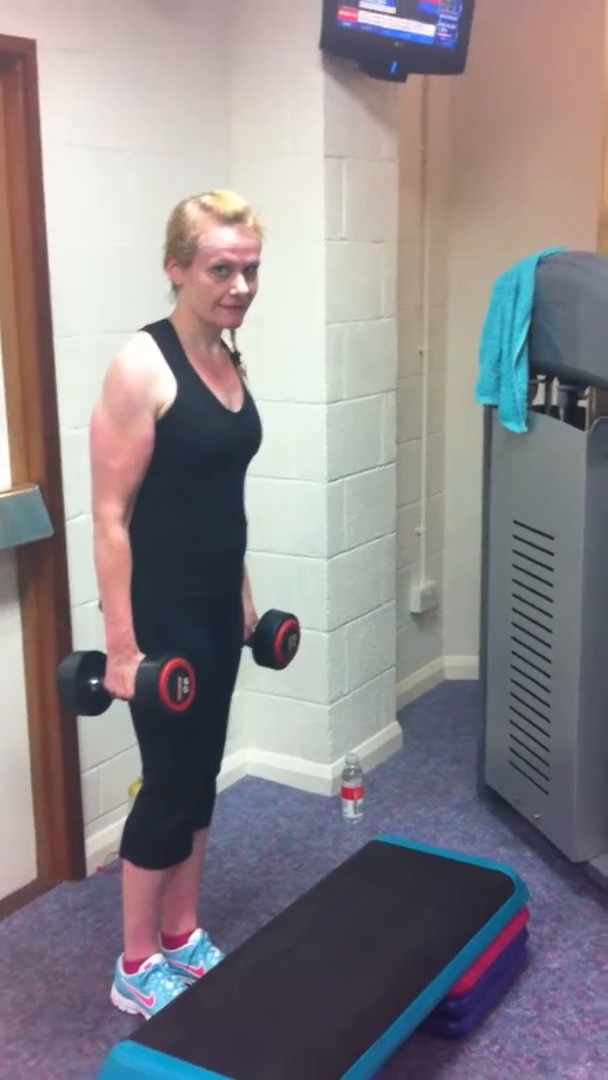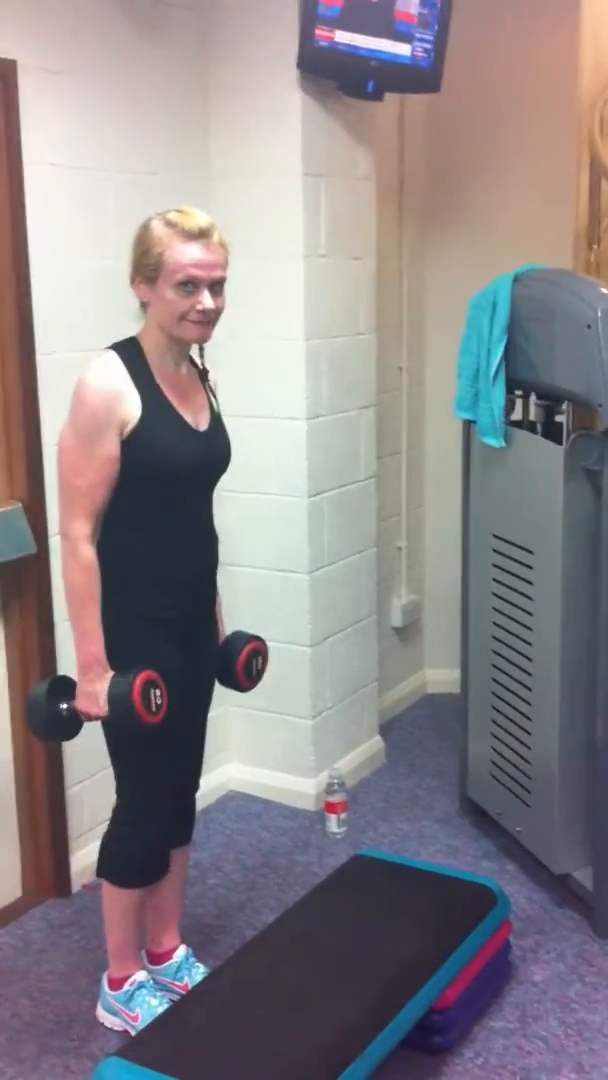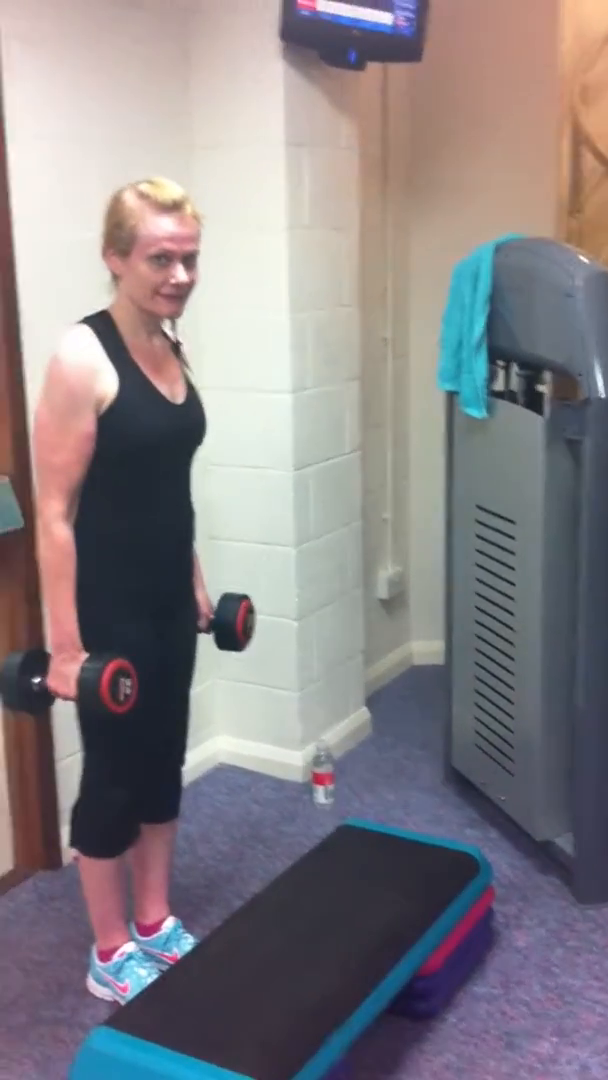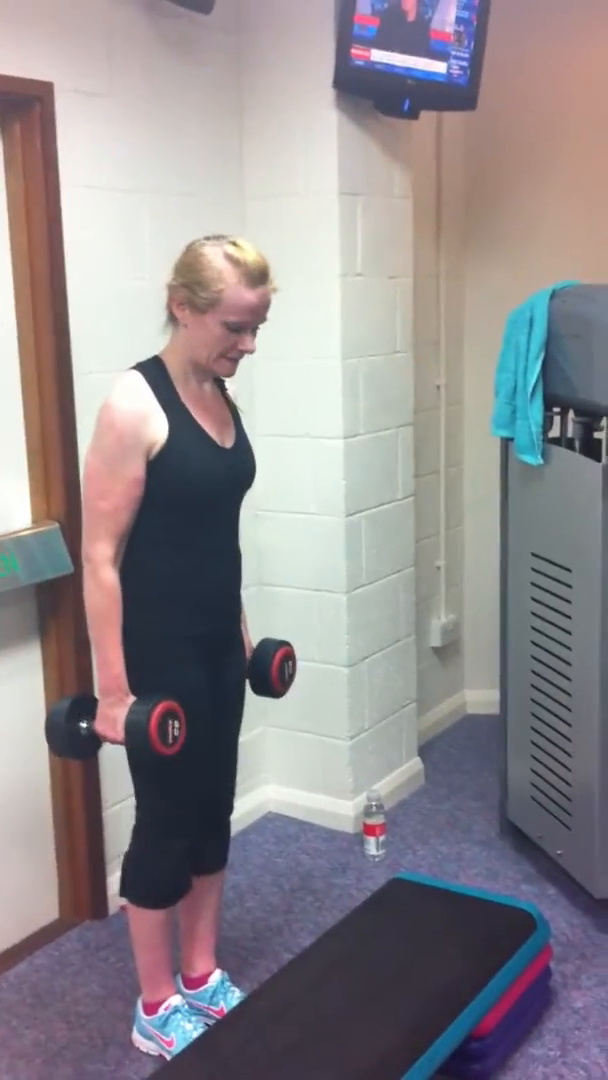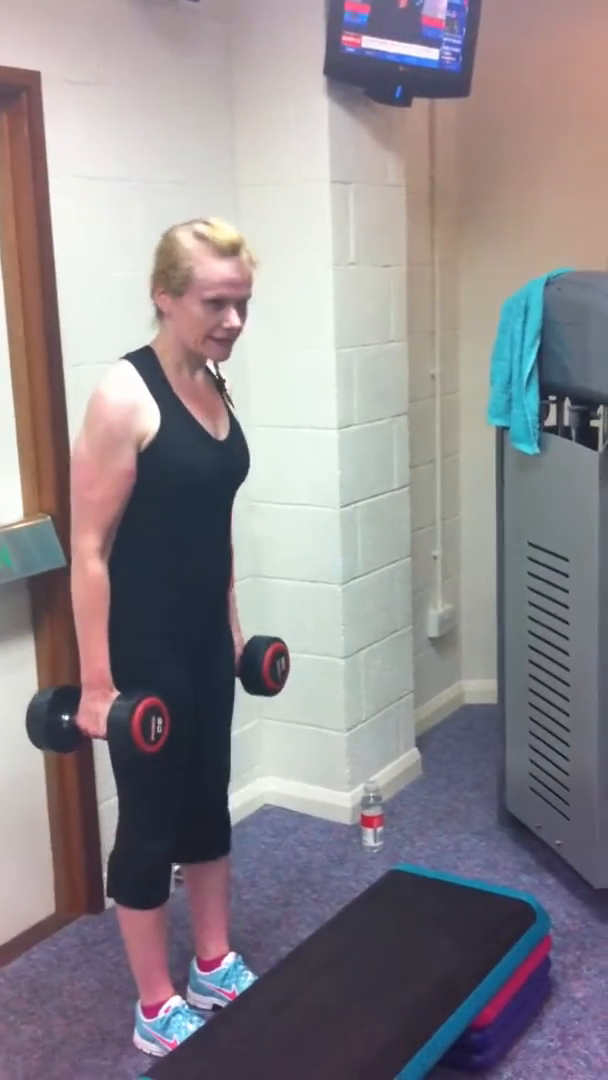
dt=1s
person 1, frame 1
left shoulder: (228, 358)
right shoulder: (141, 366)
right elbow: (110, 514)
left wrist: (244, 594)
right wrist: (121, 643)
left hip: (217, 603)
right hip: (160, 610)
left knee: (201, 773)
right knee: (169, 781)
left ankle: (183, 937)
right ankle: (136, 966)
person 1, frame 2
left shoulder: (199, 377)
right shoulder: (108, 384)
right elbow: (78, 533)
right wrist: (92, 662)
left hip: (191, 621)
right hip: (133, 627)
left knee: (179, 790)
right knee: (144, 800)
left ankle: (168, 952)
right ankle: (121, 983)
person 1, frame 3
left shoulder: (170, 349)
right shoulder: (82, 359)
right elbow: (54, 512)
left wrist: (196, 582)
right wrist: (64, 642)
left hip: (167, 599)
right hip: (108, 606)
left knee: (162, 762)
right knee: (114, 774)
left ankle: (155, 925)
right ankle: (110, 954)
person 1, frame 4
left shoulder: (219, 395)
right shoulder: (134, 404)
right elbow: (101, 557)
left wrist: (242, 629)
right wrist: (113, 686)
left hip: (219, 643)
right hip: (158, 651)
left knee: (212, 810)
right knee: (166, 821)
left ankle: (203, 977)
right ankle: (156, 1007)
person 1, frame 5
left shoulder: (213, 387)
right shoulder: (124, 396)
right elbow: (89, 551)
left wrist: (234, 623)
right wrist: (96, 682)
left hip: (205, 638)
right hip: (144, 649)
left knee: (208, 801)
right knee: (151, 819)
left ankle: (216, 967)
right ankle: (156, 1009)
